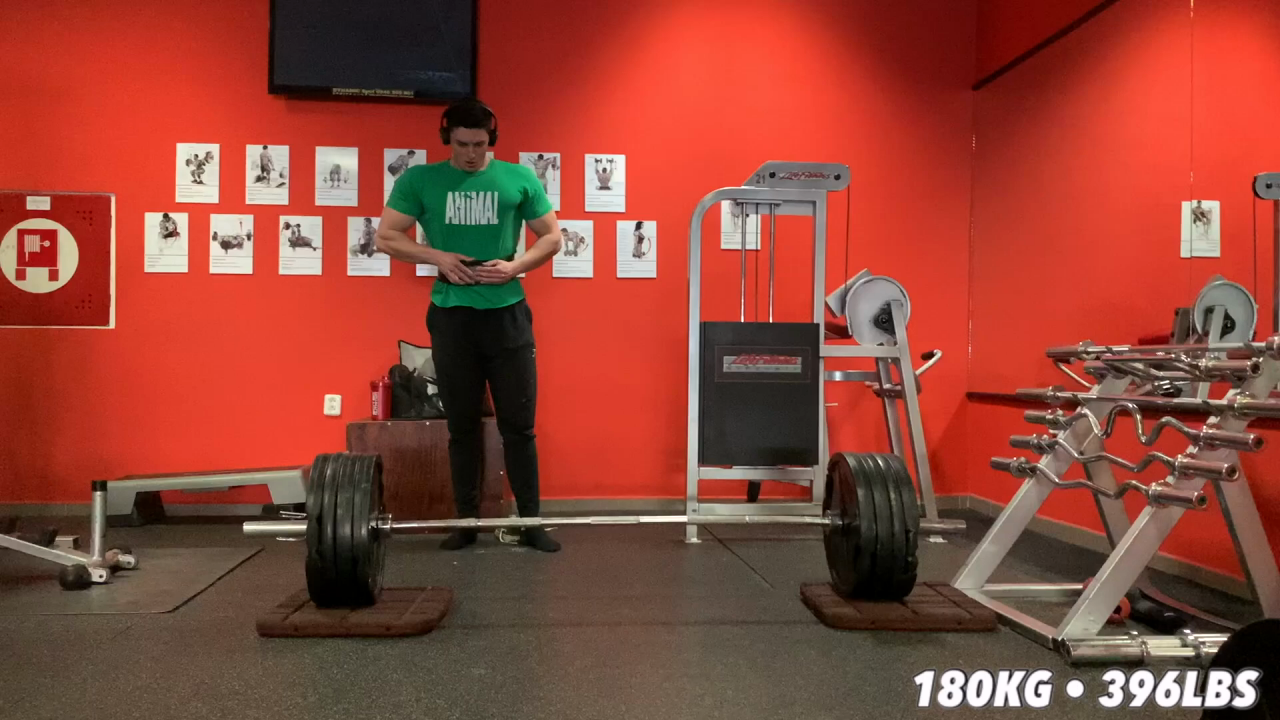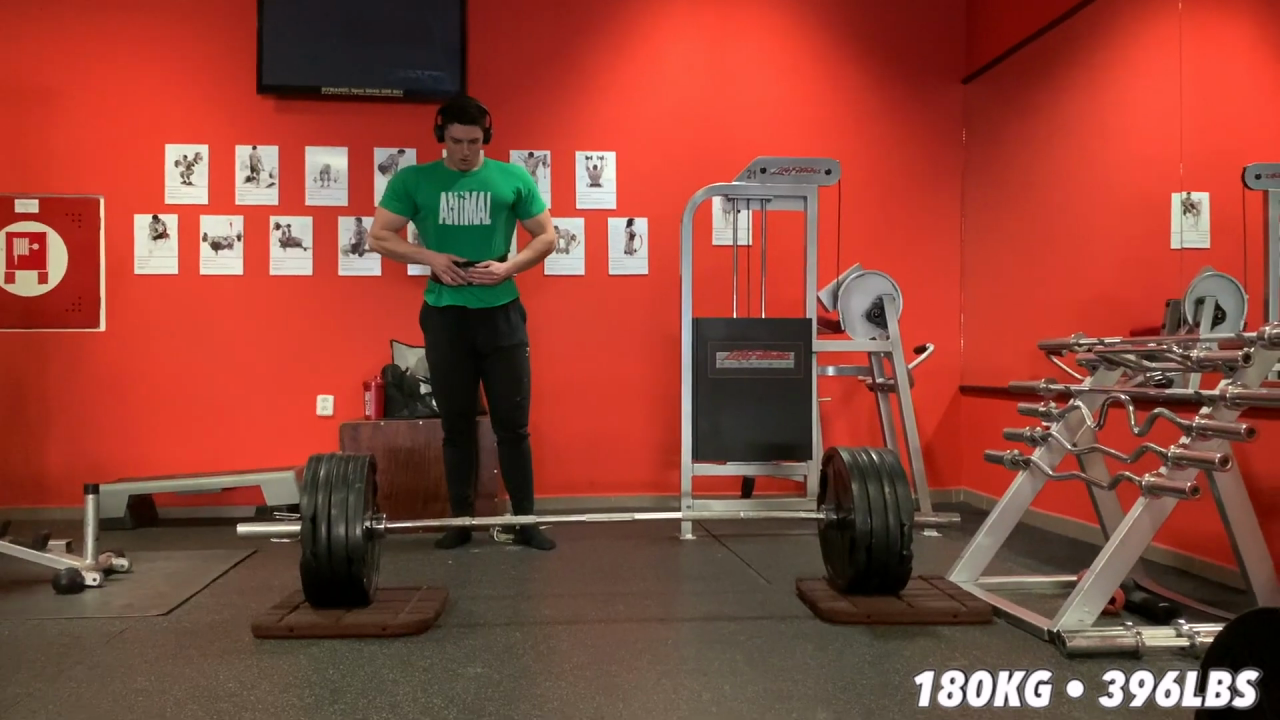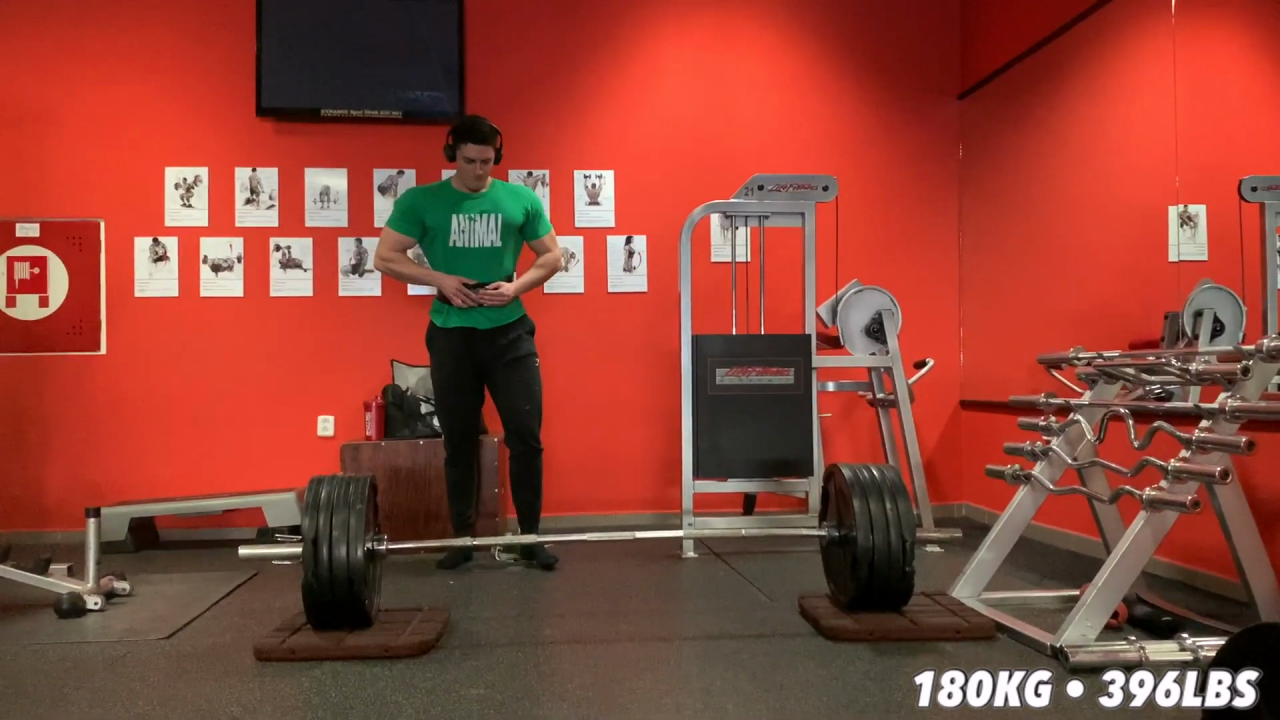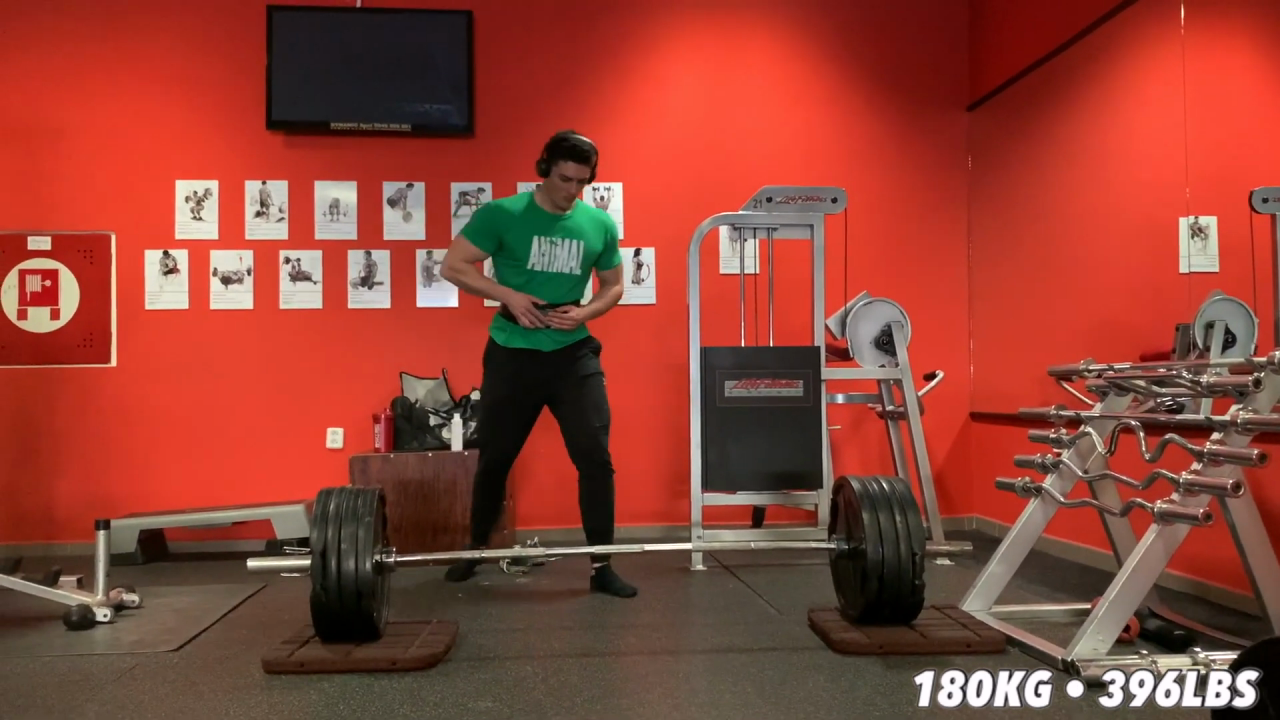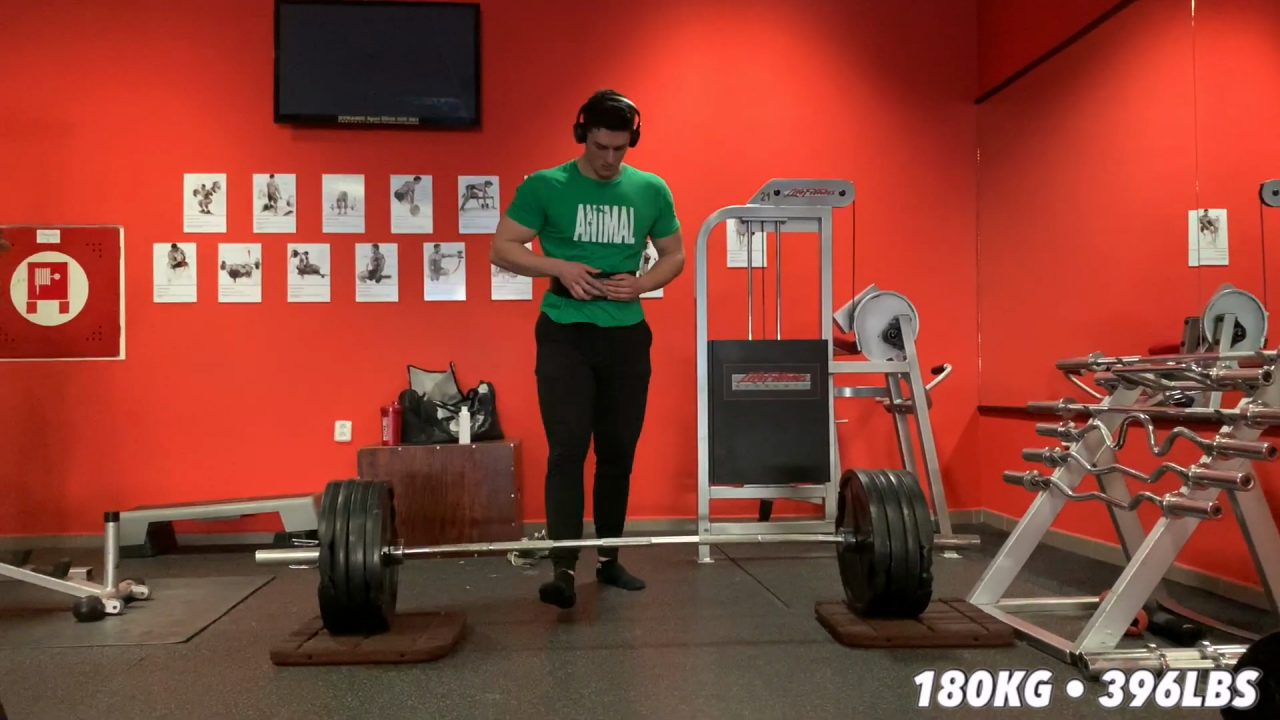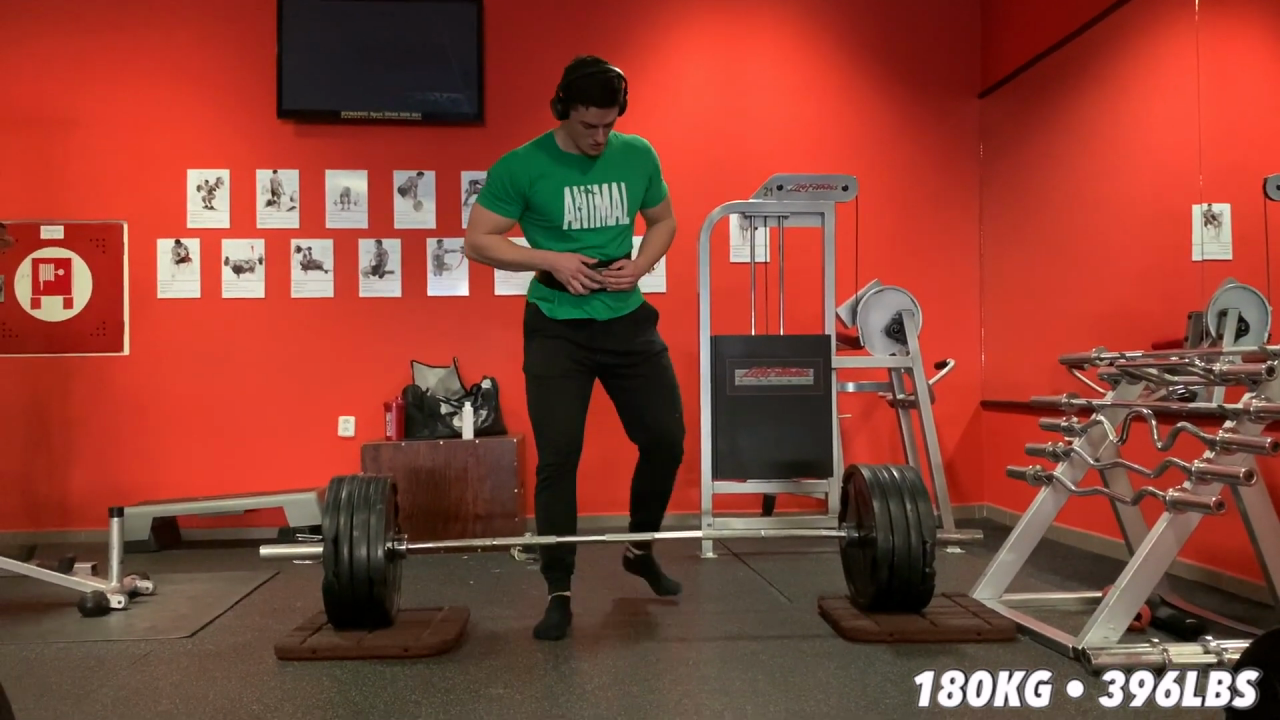
dt=0.5s
person 1, frame 1
left shoulder: (520, 179)
right shoulder: (420, 180)
left elbow: (552, 237)
right elbow: (385, 236)
left wrist: (516, 265)
right wrist: (437, 256)
left hip: (506, 312)
right hip: (451, 315)
left knee: (518, 424)
right knee: (462, 424)
left ankle: (530, 521)
right ankle: (466, 520)
person 1, frame 2
left shoulder: (513, 178)
right shoulder: (413, 180)
left elbow: (546, 237)
right elbow: (379, 237)
left wrist: (508, 266)
right wrist: (429, 256)
left hip: (500, 311)
right hip: (445, 314)
left knee: (512, 423)
right knee: (456, 424)
left ankle: (525, 520)
right ankle: (461, 520)
person 1, frame 3
left shoulder: (522, 199)
right shoulder: (421, 200)
left elbow: (551, 256)
right elbow: (385, 258)
left wrist: (517, 286)
right wrist: (440, 279)
left hip: (509, 332)
right hip: (451, 335)
left knee: (525, 436)
right knee: (459, 443)
left ankle: (530, 538)
right ankle: (463, 538)
person 1, frame 4
left shoulder: (599, 224)
right shoulder: (501, 214)
left elbow: (614, 285)
right elbow: (452, 265)
left wrist: (585, 312)
right wrist: (508, 295)
left hip: (573, 355)
right hip: (512, 354)
left knee: (595, 457)
right knee: (494, 460)
left ankle: (601, 566)
right ankle: (475, 549)
person 1, frame 5
left shoulder: (651, 189)
right shoulder: (544, 186)
left elbow: (675, 254)
right elbow: (501, 249)
left wrist: (641, 282)
right wrist: (559, 266)
left hip: (626, 335)
right hip: (565, 333)
left knee: (617, 454)
right knee: (568, 449)
left ankle: (607, 558)
right ankle: (564, 569)
person 1, frame 6
left shoulder: (639, 156)
right shoulder: (520, 167)
left elbow: (664, 221)
right elbow: (478, 240)
left wrist: (640, 265)
right wrist: (551, 259)
left hip: (629, 322)
right hip: (558, 328)
left knee: (667, 440)
right knee: (559, 457)
left ankle: (641, 547)
right ankle: (559, 593)
